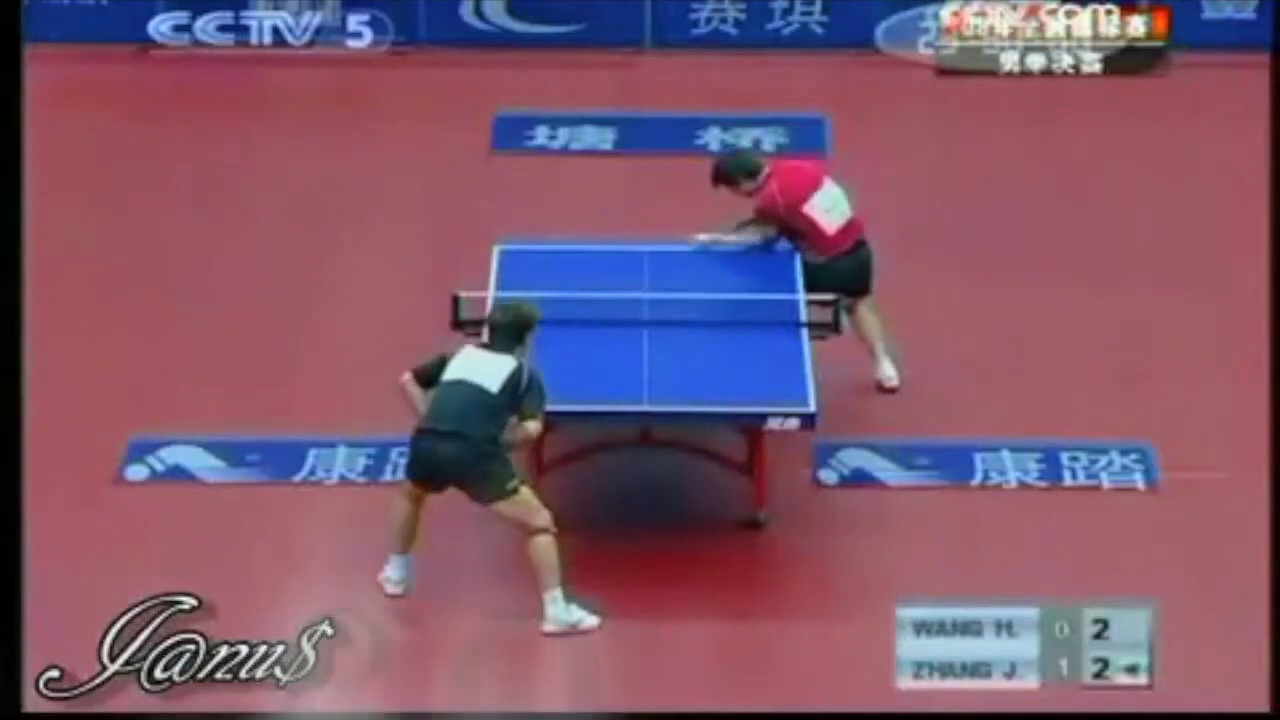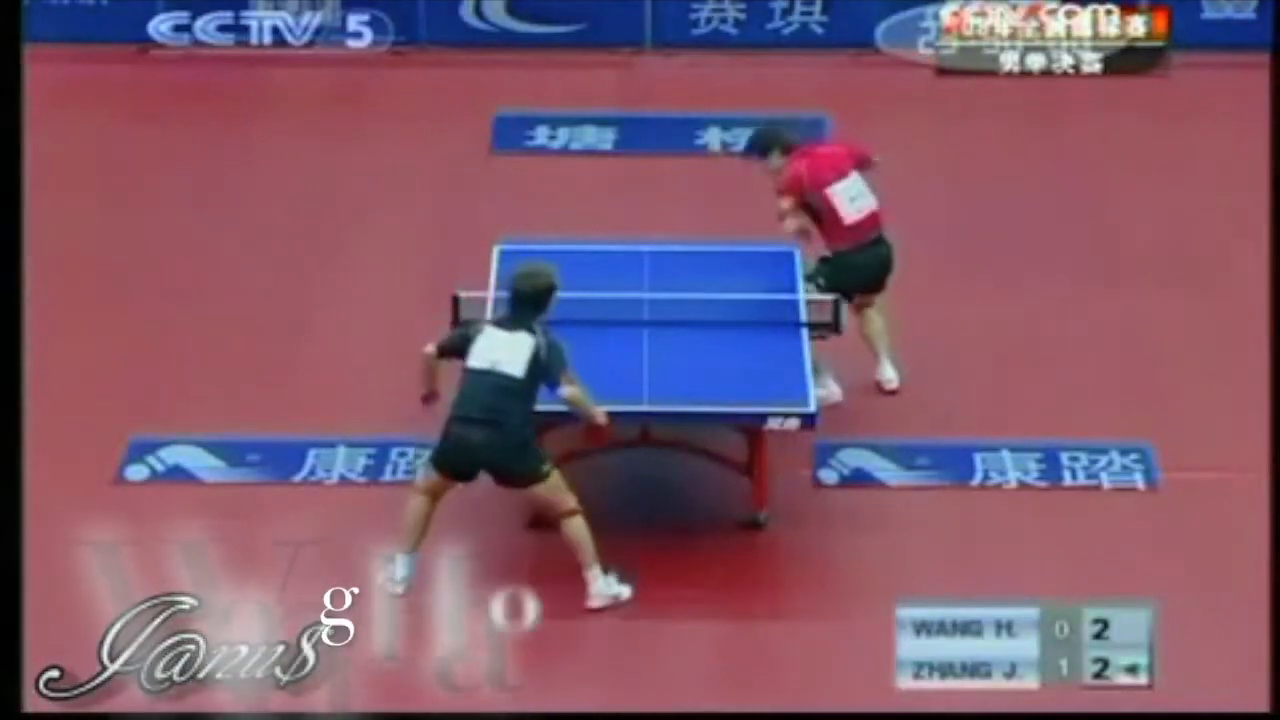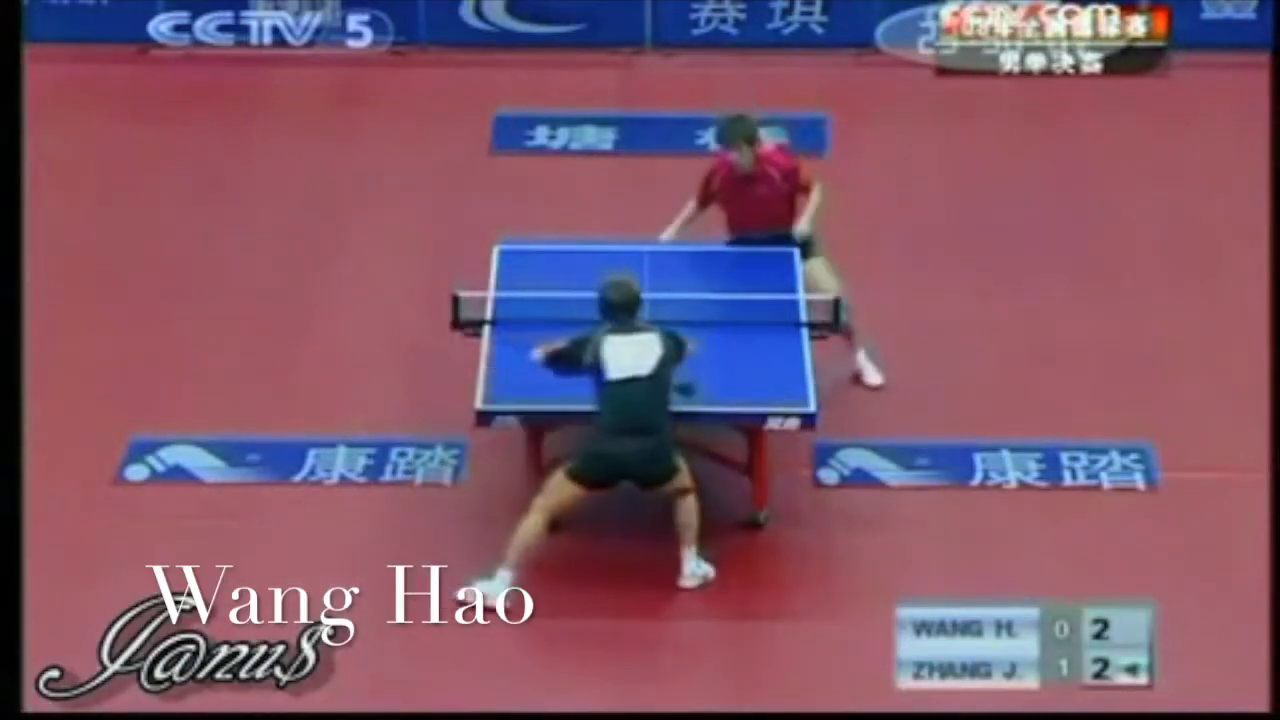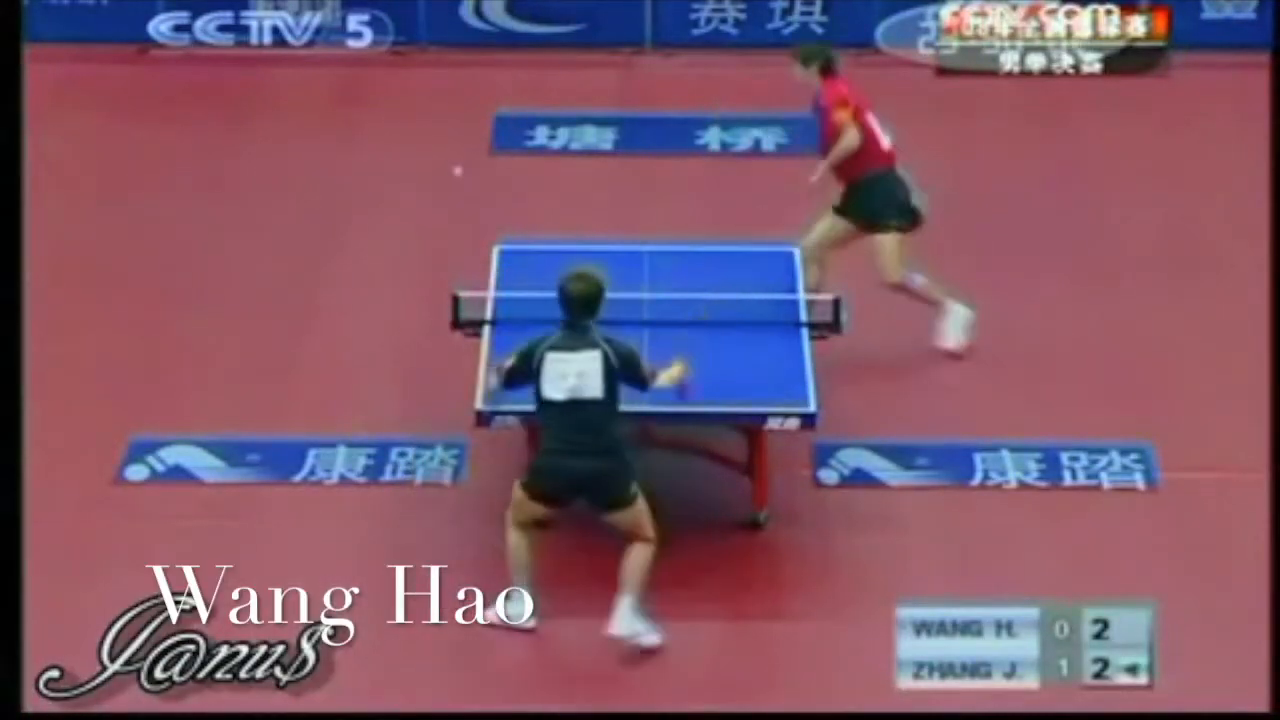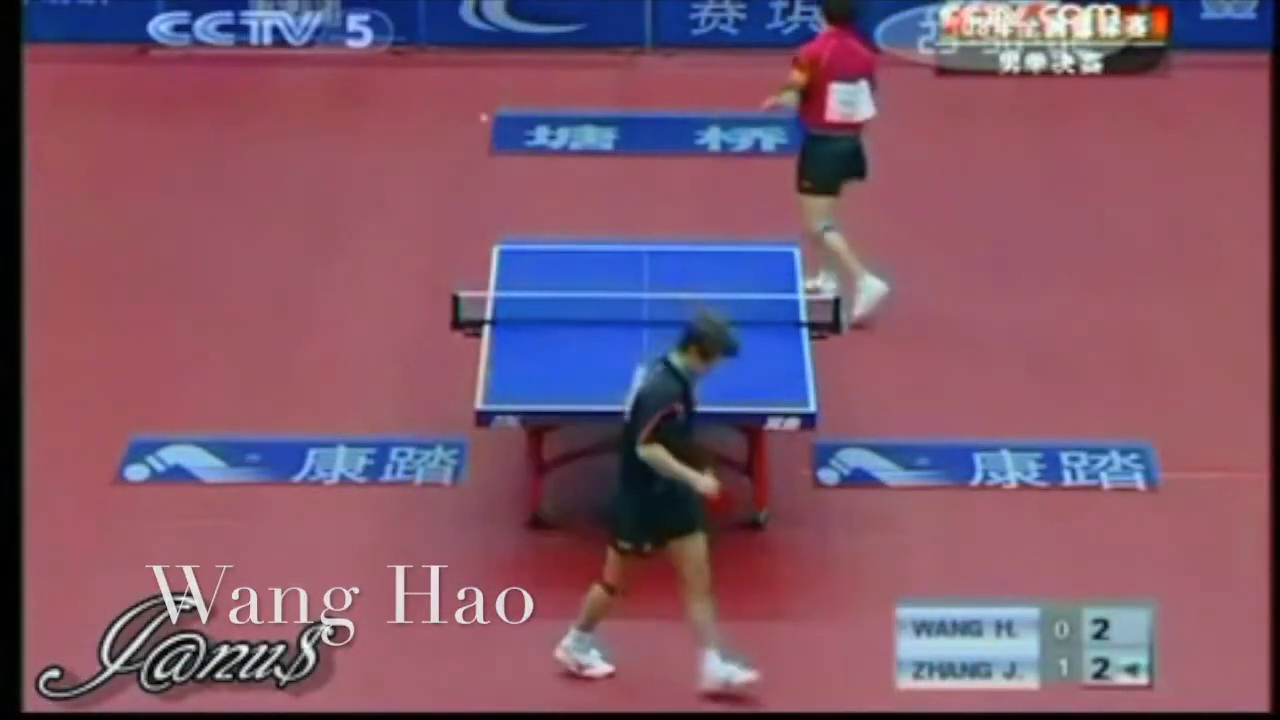
dt=0.7s
person 1, frame 1
left shoulder: (459, 354)
right shoulder: (524, 373)
left elbow: (408, 380)
right elbow: (532, 429)
right wrist: (504, 441)
left hip: (427, 445)
right hip: (475, 454)
left knee: (410, 494)
right knee: (540, 522)
left ankle: (395, 574)
right ankle: (557, 611)
person 1, frame 2
left shoulder: (479, 332)
right shoulder: (544, 343)
left elbow: (430, 353)
right elbow: (569, 392)
left wrist: (429, 390)
right wrist: (595, 415)
left hip: (460, 434)
right hip: (509, 442)
left knee: (425, 493)
right knee: (567, 508)
left ankle: (401, 572)
right ankle: (598, 586)
person 1, frame 3
left shoulder: (593, 342)
right shoulder: (662, 339)
left elbow: (542, 356)
right elbow: (684, 349)
left wrist: (548, 352)
left hip: (605, 448)
right hip: (653, 448)
left knee: (542, 508)
right knee: (685, 489)
left ankle: (497, 586)
right ankle: (692, 567)
person 1, frame 4
left shoulder: (540, 349)
right shoulder: (614, 350)
left elbow: (499, 383)
right elbow: (658, 383)
left wrist: (499, 377)
right wrist: (679, 371)
left hip: (552, 463)
right hip: (604, 465)
left knee: (516, 523)
right knee: (644, 537)
left ankle: (517, 609)
right ankle: (627, 616)
person 1, frame 5
left shoulder: (674, 378)
right shoulder: (662, 391)
right elbow: (646, 448)
right wrist: (695, 479)
left hip: (672, 496)
right hip: (645, 500)
left knee: (699, 579)
right knee: (614, 580)
left ankle: (713, 667)
right ankle: (574, 646)
person 2, frame 1
left shoulder: (770, 199)
right shoulder: (798, 166)
left elbow: (760, 236)
left wrist: (714, 238)
left hip: (828, 267)
right hip: (859, 250)
right knee: (860, 306)
right ankle: (885, 368)
person 2, frame 2
left shoulder: (790, 179)
right shoulder: (838, 151)
left elbow: (791, 227)
right elbow: (871, 162)
left wrist: (802, 229)
left hip: (849, 258)
right hip: (879, 249)
right knee: (866, 307)
left ankle: (825, 385)
right ankle: (887, 370)
person 2, frame 3
left shoulder: (782, 164)
right shoulder: (718, 174)
left elbow: (812, 190)
right elbow: (698, 203)
left wrist: (804, 221)
right wrist: (671, 232)
left hip: (788, 239)
right hip: (745, 244)
left knee: (833, 297)
left ankle: (859, 358)
person 2, frame 4
left shoulder: (834, 96)
right shoulder: (834, 95)
left elbow: (851, 139)
left wrist: (823, 167)
left hip: (878, 188)
right hip: (863, 189)
left knee: (892, 276)
right knee: (811, 251)
left ankle: (951, 311)
person 2, frame 5
left shoulder: (812, 52)
right shoulder: (863, 54)
left elbow: (792, 99)
right elbow: (866, 97)
left wrist: (773, 102)
left hip: (822, 145)
right hip: (851, 143)
left knee: (818, 227)
right knee: (821, 216)
left ankle: (866, 282)
right ankle: (826, 277)
